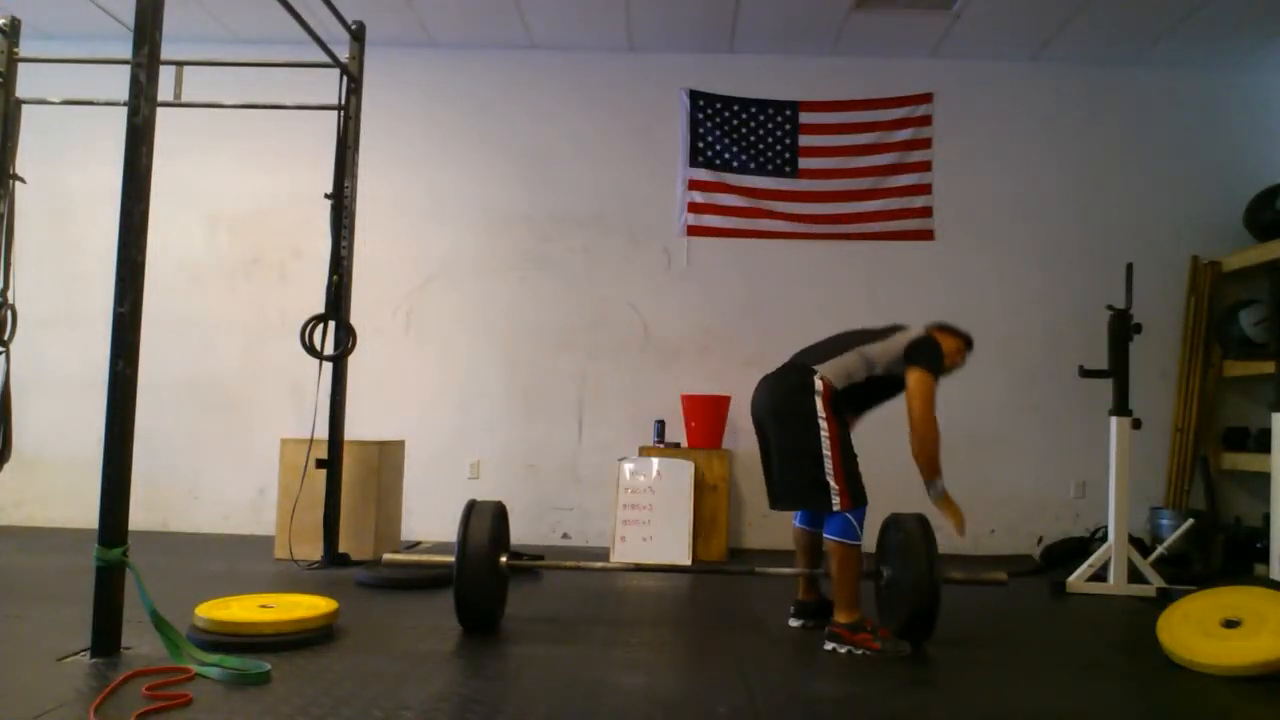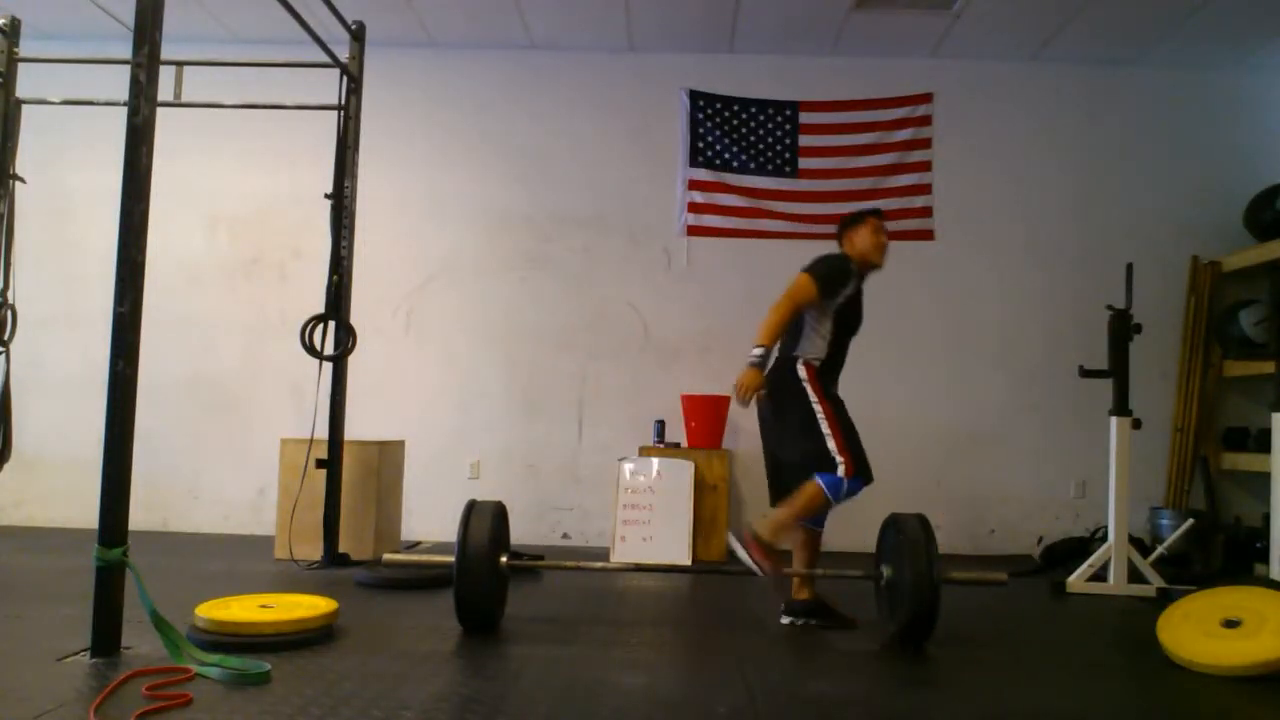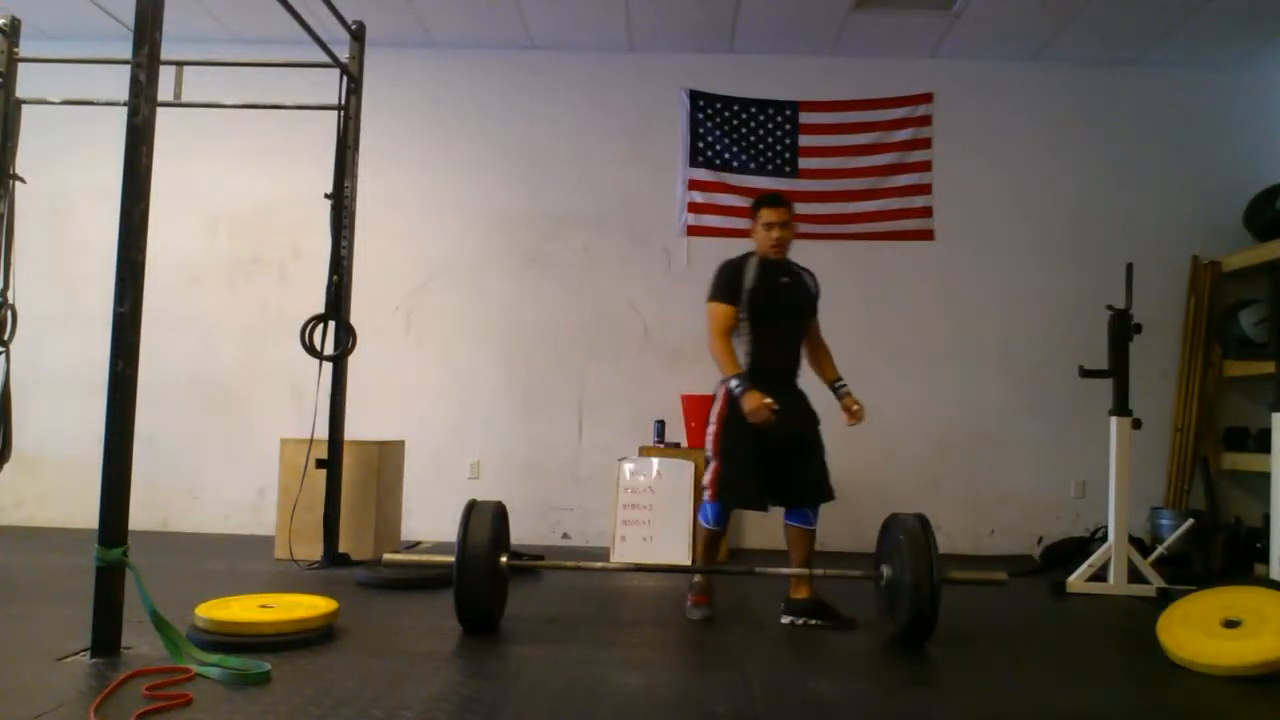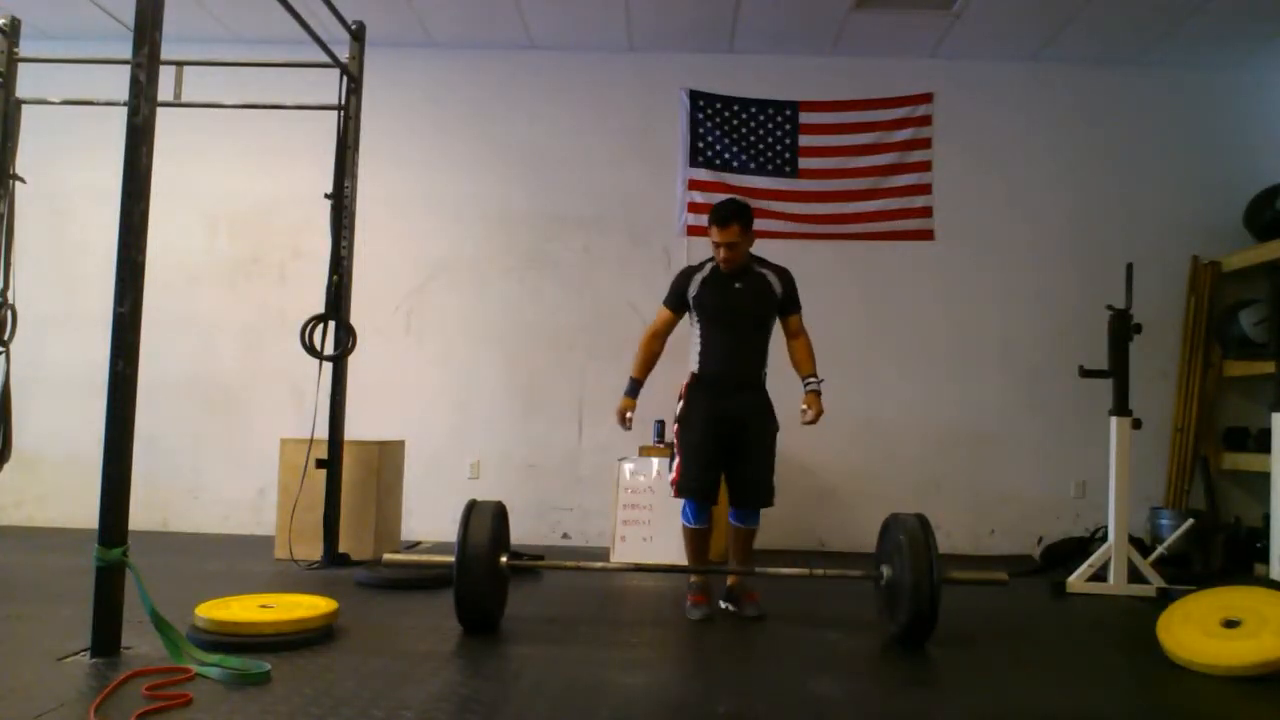
dt=0.5s
person 1, frame 1
left shoulder: (888, 351)
right shoulder: (923, 345)
right elbow: (922, 421)
right wrist: (937, 491)
left hip: (773, 394)
right hip: (803, 397)
left knee: (815, 501)
right knee: (845, 505)
left ankle: (808, 601)
right ankle: (847, 625)
person 1, frame 2
left shoulder: (850, 287)
right shoulder: (838, 268)
right elbow: (787, 303)
right wrist: (758, 360)
left hip: (797, 386)
right hip: (801, 381)
left knee: (811, 486)
right knee: (847, 471)
left ankle: (801, 598)
right ankle: (759, 538)
person 1, frame 3
left shoulder: (805, 280)
right shoulder: (734, 272)
left elbow: (812, 341)
right elbow: (718, 336)
left wrist: (841, 390)
right wrist: (743, 389)
left hip: (788, 397)
right hip: (743, 398)
left knee: (806, 496)
right knee: (723, 495)
left ankle: (802, 599)
right ankle: (700, 584)
person 1, frame 4
left shoulder: (777, 280)
right shoulder: (692, 279)
left elbow: (796, 335)
right elbow: (657, 333)
left wrist: (811, 387)
right wrist: (631, 390)
left hip: (752, 401)
right hip: (702, 395)
left knee: (749, 501)
right knee: (697, 495)
left ankle: (736, 584)
right ankle: (698, 583)
